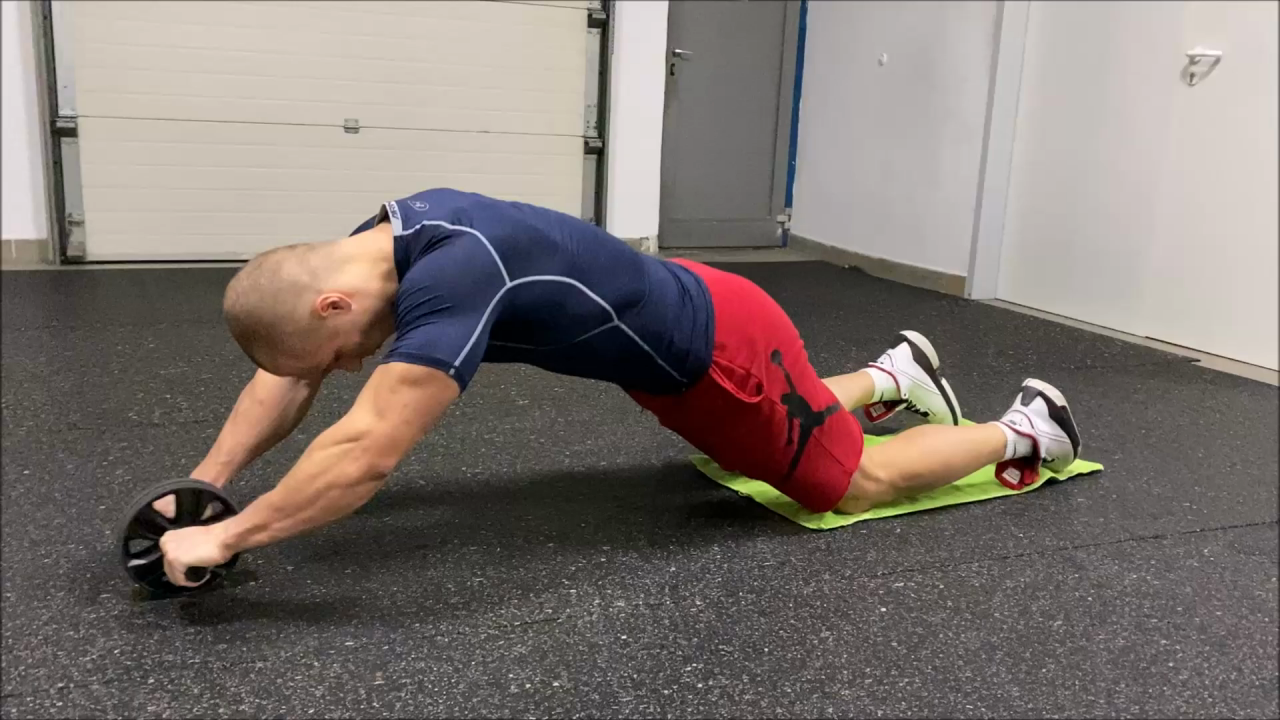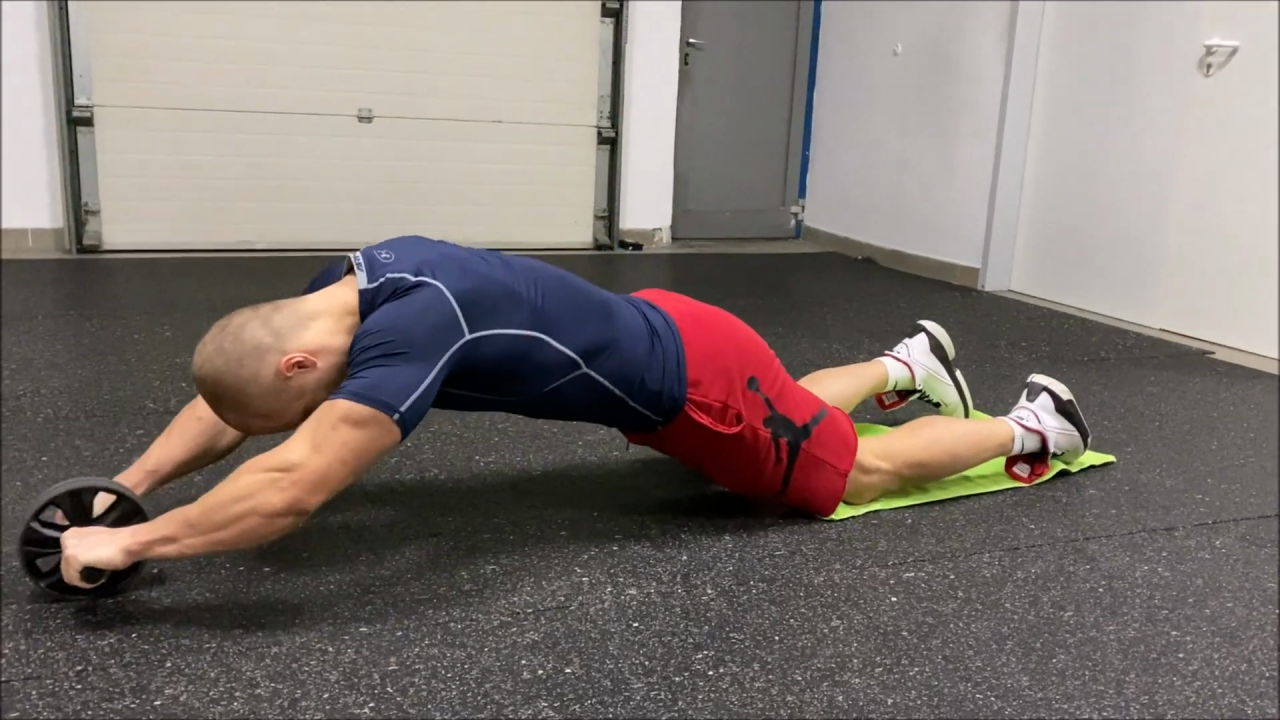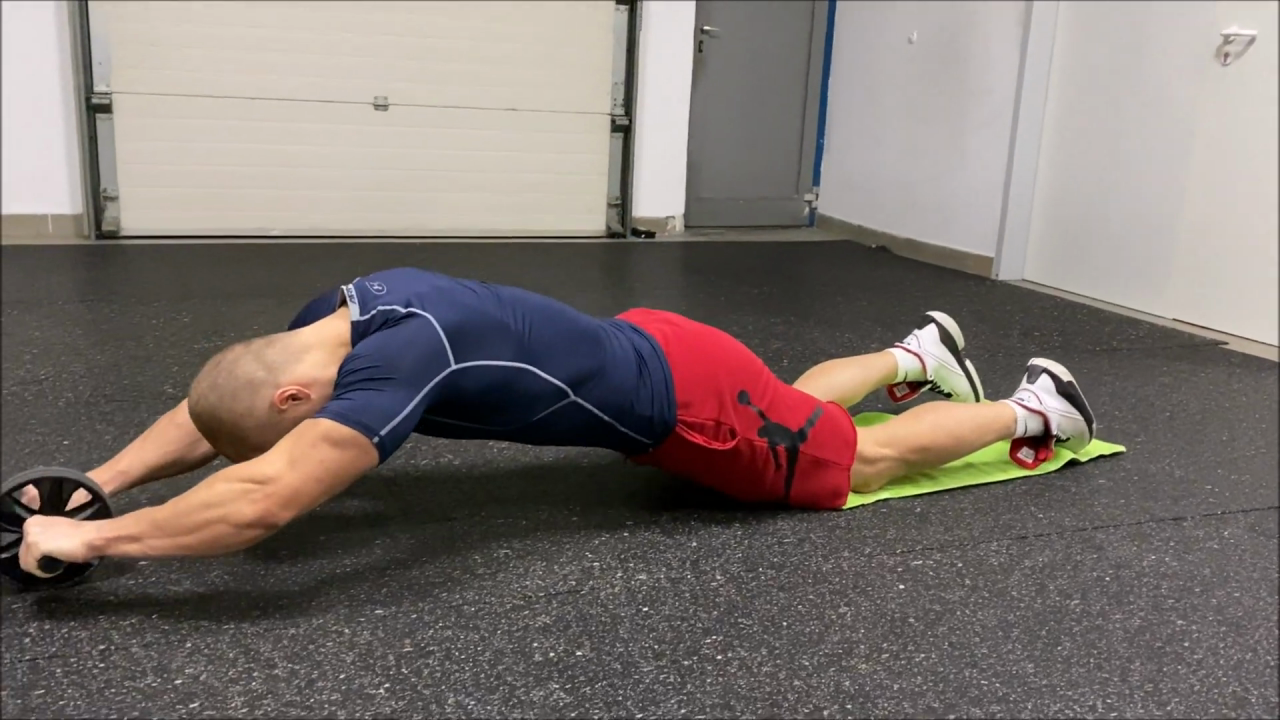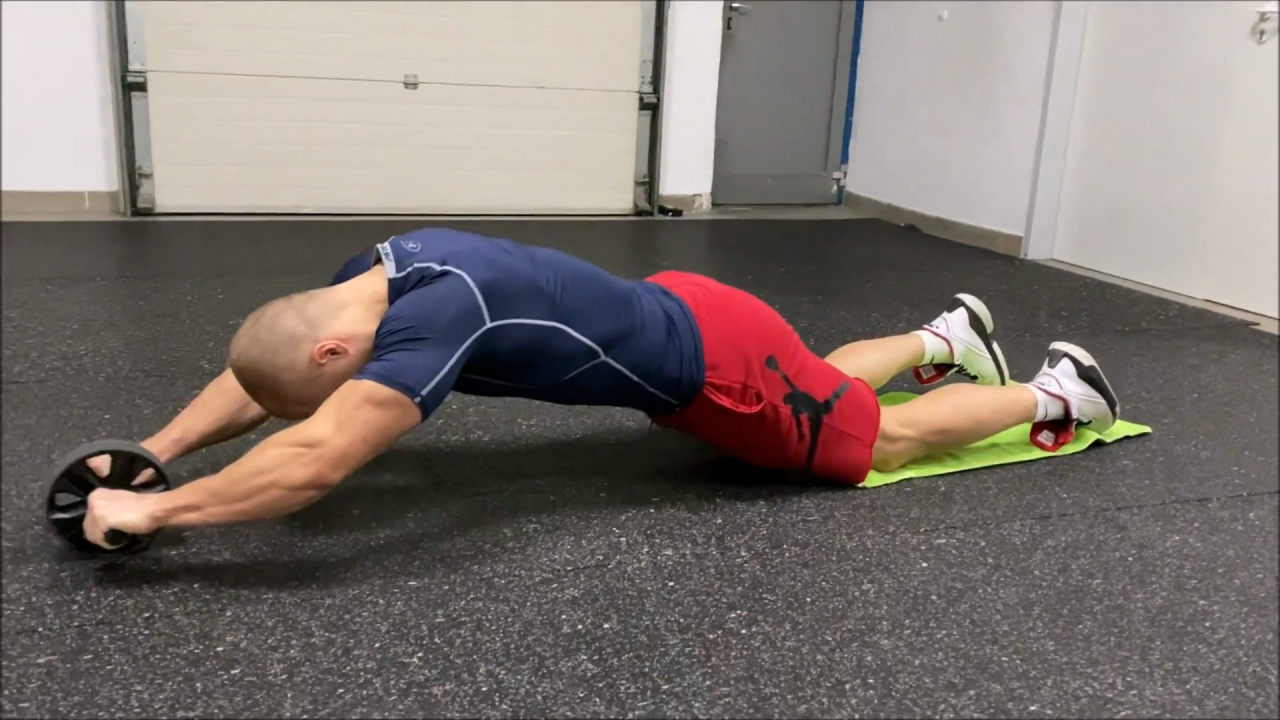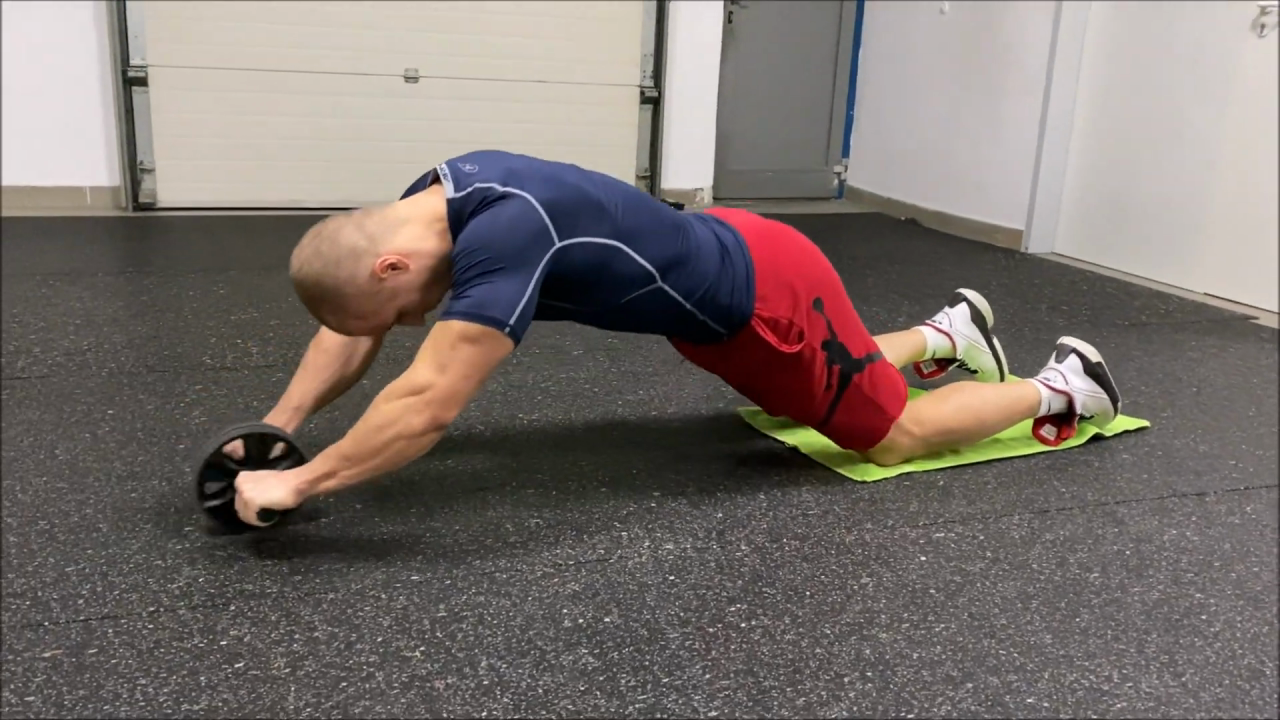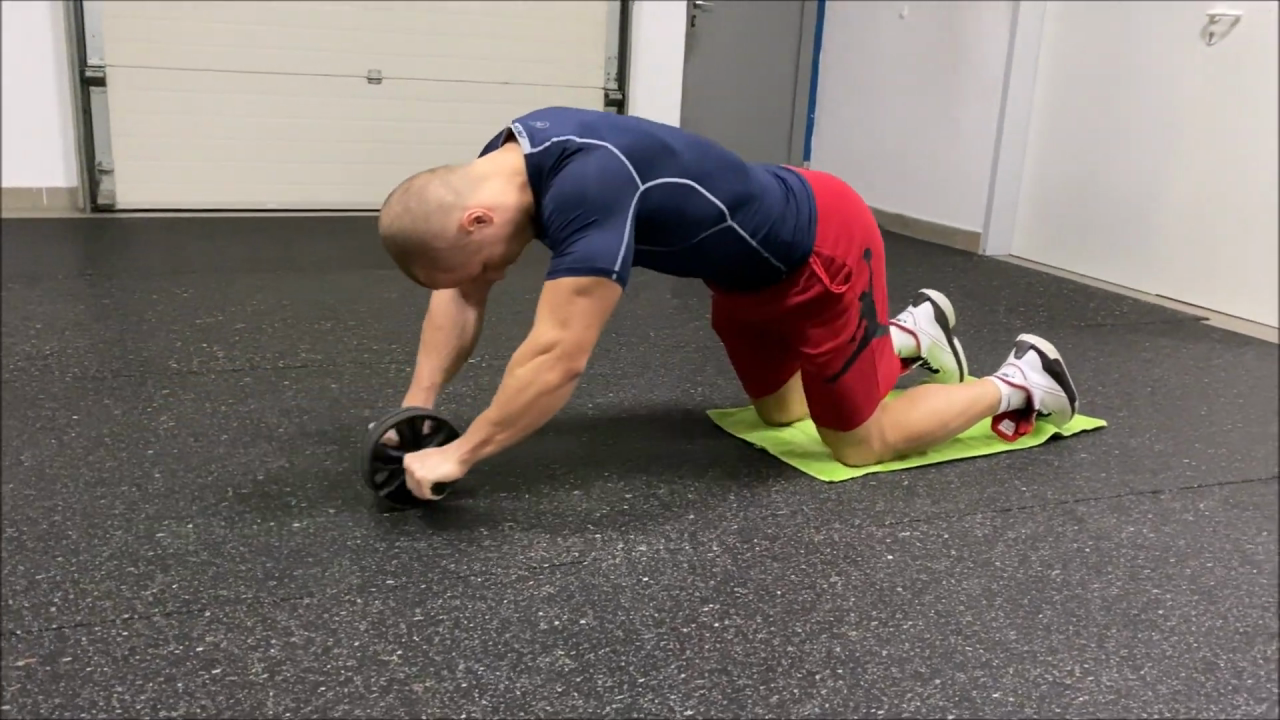
dt=0.4s
person 1, frame 1
left shoulder: (449, 274)
right shoulder: (377, 250)
left elbow: (369, 453)
right elbow: (284, 375)
left wrist: (229, 535)
right wrist: (208, 478)
left hip: (719, 342)
right hip: (672, 338)
left knee: (855, 483)
right knee: (794, 428)
left ankle: (1022, 431)
right ankle: (892, 374)
person 1, frame 2
left shoulder: (410, 323)
right shoulder: (349, 289)
left elbow: (297, 485)
right elbow: (226, 401)
left wrist: (132, 542)
right wrist: (127, 484)
left hip: (691, 376)
right hip: (651, 339)
left knee: (857, 473)
right knee: (797, 419)
left ankle: (1029, 424)
right ankle: (907, 363)
person 1, frame 3
left shoulder: (397, 356)
right shoulder: (341, 313)
left elbow: (267, 498)
right elbow: (208, 410)
left wrist: (90, 538)
right wrist: (97, 480)
left hip: (683, 398)
right hip: (645, 353)
left knee: (863, 458)
right knee: (801, 407)
left ankle: (1034, 410)
right ankle: (918, 353)
person 1, frame 4
left shoulder: (433, 313)
right shoulder: (371, 273)
left elbow: (315, 461)
right elbow: (256, 375)
left wrist: (155, 511)
right wrist: (154, 451)
left hip: (712, 358)
right hip: (672, 316)
left knee: (881, 439)
right knee: (820, 390)
left ankle: (1053, 392)
right ankle: (945, 335)
person 1, frame 5
left shoulder: (499, 233)
right shoulder: (427, 202)
left elbow: (428, 404)
right elbow: (353, 331)
left wrist: (299, 486)
right wrist: (281, 424)
left hip: (770, 294)
right hip: (724, 269)
left knee: (890, 436)
right knee: (803, 409)
left ankle: (1059, 388)
right ankle: (946, 335)
person 1, frame 6
left shoulder: (585, 187)
right shoulder: (499, 166)
left elbow: (557, 358)
right elbow: (459, 298)
left wrist: (458, 457)
right wrist: (418, 406)
left hip: (823, 250)
right hip: (756, 253)
left knee: (857, 443)
right knee: (779, 413)
left ankle: (1019, 385)
right ankle: (910, 331)
